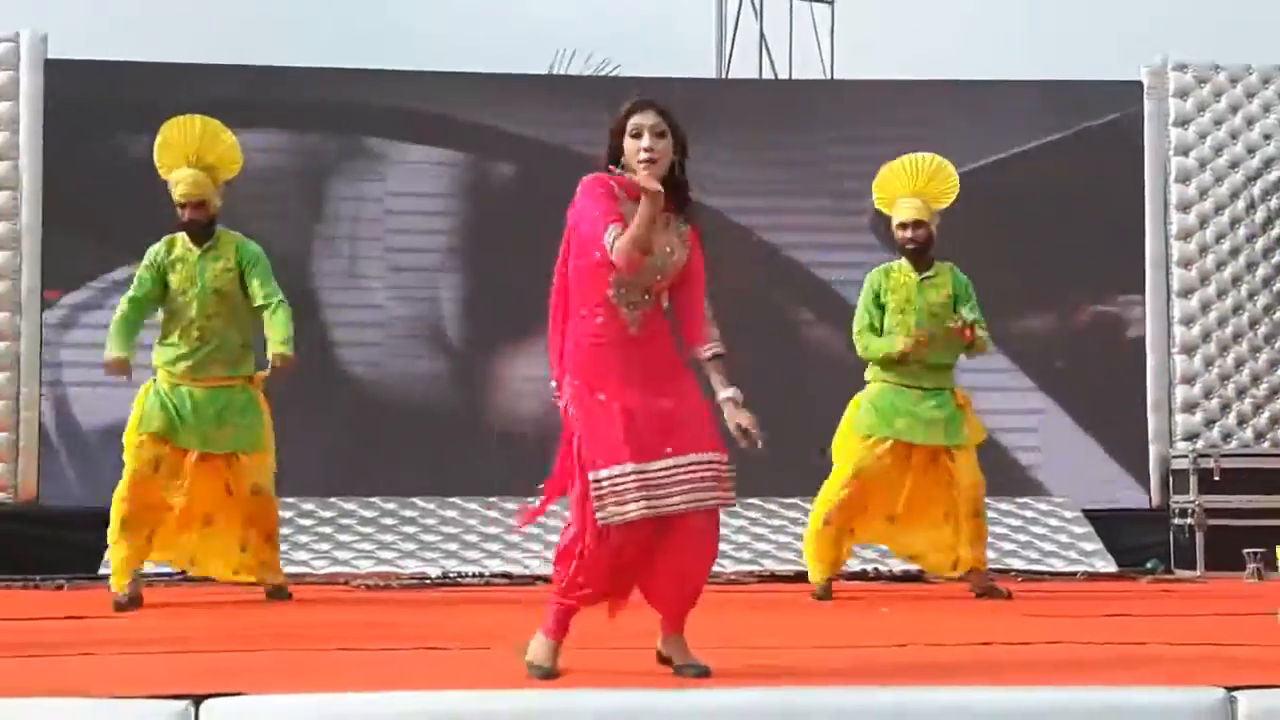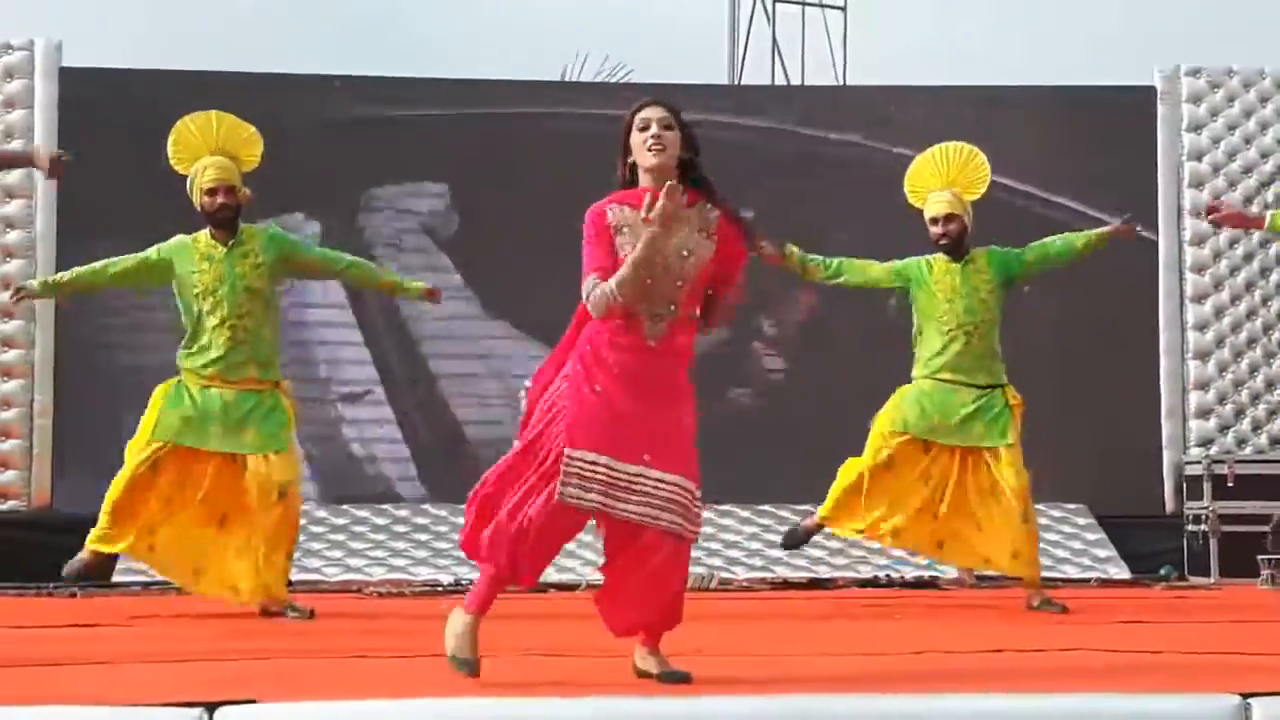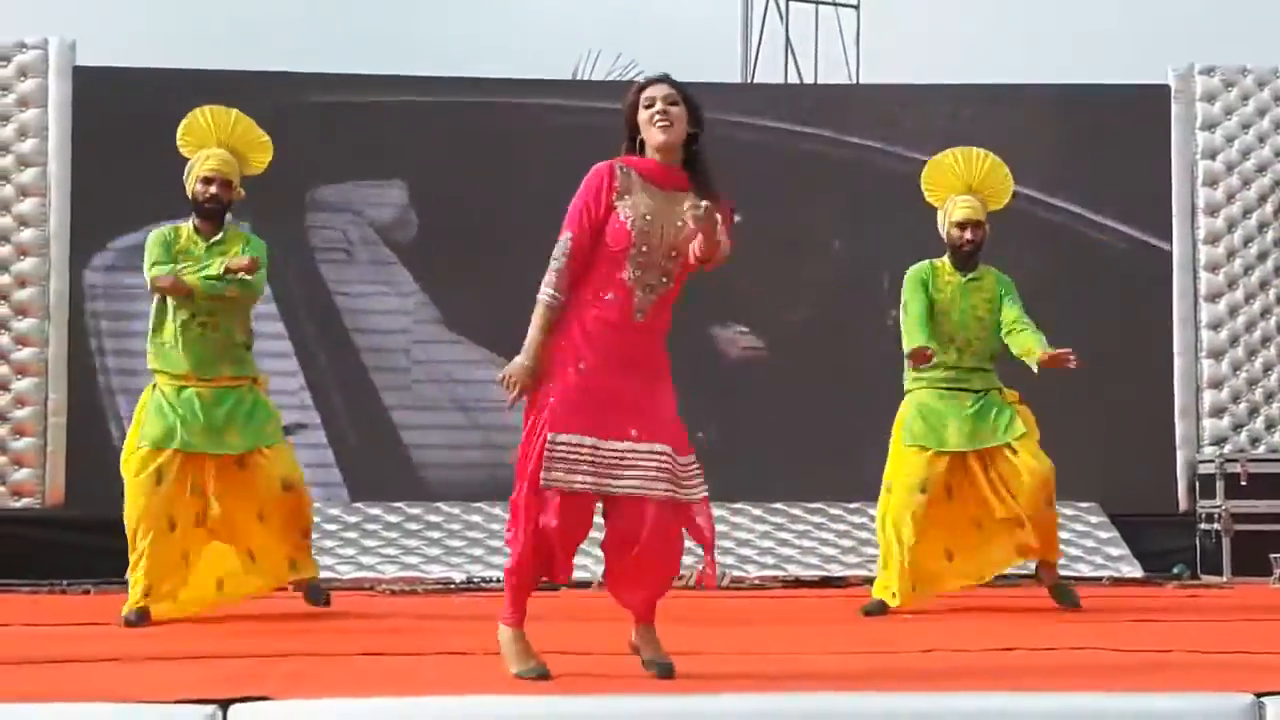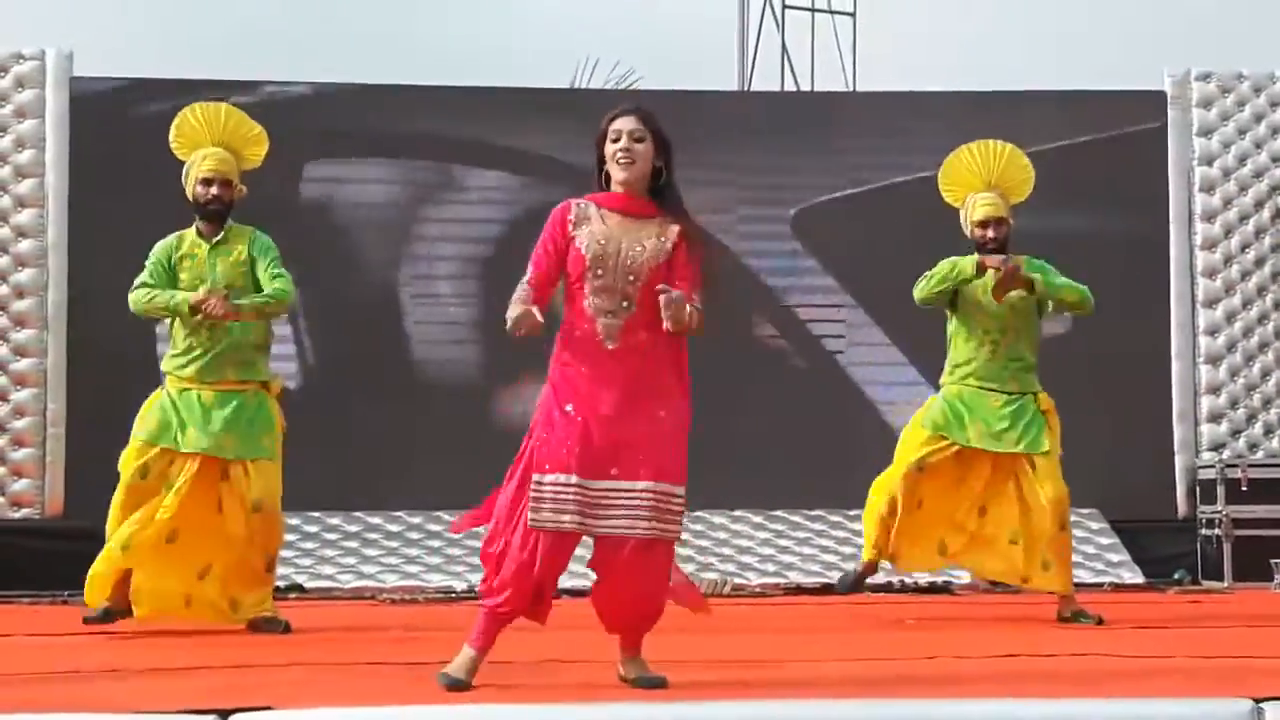
dt=0.4s
person 1, frame 1
left shoulder: (684, 232)
right shoulder: (596, 189)
left elbow: (695, 322)
right elbow: (618, 255)
left wrist: (727, 396)
right wrist: (650, 207)
left hip: (664, 379)
right hip: (599, 377)
left knee: (690, 516)
right knee: (616, 514)
left ankle: (672, 637)
right ankle: (549, 633)
person 1, frame 2
left shoulder: (718, 222)
right shoulder: (605, 215)
left elbow: (718, 302)
right elbow: (600, 305)
right wrist: (654, 235)
left hip: (666, 389)
right hip: (597, 375)
left knee: (658, 526)
right knee: (545, 499)
left ankle: (648, 648)
right ankle: (471, 614)
person 1, frame 3
left shoulder: (700, 201)
right shoulder: (609, 177)
left elbow: (711, 256)
right elbow: (561, 267)
left wrist: (709, 230)
right wrist: (531, 351)
left hip: (645, 364)
right hip: (580, 355)
left knee: (655, 503)
right knee: (558, 489)
left ankle: (643, 629)
right ankle: (513, 624)
person 1, frame 4
left shoulder: (675, 230)
right shoulder: (571, 214)
left elbow: (689, 313)
right elbow: (532, 287)
left wrist: (681, 310)
right wrist: (519, 310)
left hip: (649, 397)
right hip: (577, 388)
left knee: (642, 528)
right knee: (544, 523)
left ankle: (630, 654)
right ankle: (476, 645)
person 2, frame 1
left shoulder: (244, 251)
right shoulder: (163, 253)
left elbow: (274, 303)
right elbow: (132, 305)
left wrist: (280, 346)
right wrist: (117, 347)
left hip: (233, 396)
right hip: (170, 393)
left knee: (254, 490)
right knee: (140, 481)
left ankle: (269, 575)
right ankle: (126, 578)
person 2, frame 2
left shoulder: (272, 244)
right shoulder: (178, 252)
left elbow: (337, 264)
right elbow: (115, 270)
left wrist: (403, 285)
right wrist: (48, 285)
left hip: (259, 400)
right hip: (195, 394)
left knee: (276, 495)
right knee: (143, 475)
left ankle: (271, 594)
right ankle: (101, 547)
person 2, frame 3
left shoulder: (249, 247)
right shoulder: (163, 239)
left elbow: (245, 291)
right elbow: (159, 281)
left wrist: (189, 282)
right wrist: (223, 269)
left hip: (238, 396)
right hip: (173, 397)
left knee: (284, 486)
right knee: (152, 499)
left ankle: (300, 571)
right ankle: (144, 597)
person 2, frame 4
left shoulder: (257, 243)
right shoulder: (170, 248)
left elbow: (283, 294)
right elbow: (140, 298)
left wrist: (237, 307)
right wrist: (191, 301)
left hip: (244, 402)
right hip: (180, 398)
left knee: (254, 510)
right knee: (139, 492)
left ankle: (256, 607)
right ankle: (118, 593)
person 3, frame 1
left shoulder: (954, 280)
right shoulder: (880, 278)
left elbow: (980, 344)
right elbow: (863, 341)
left wrist: (970, 335)
right wrist: (903, 346)
left hip: (939, 402)
right hip: (886, 397)
left knee: (966, 487)
right knee: (850, 479)
left ankle: (977, 575)
right ankle: (824, 573)
person 3, frame 2
left shoulder: (995, 262)
right shoulder: (915, 270)
left elbow: (1048, 253)
right elbow: (851, 271)
left wrist: (1104, 234)
right wrist: (792, 257)
left hip: (987, 401)
right hip: (930, 395)
left knee: (1009, 491)
right knee: (876, 463)
left ankle: (1034, 589)
right ankle: (819, 521)
person 3, frame 3
left shoulder: (999, 284)
right shoulder: (920, 276)
left elbow: (1019, 329)
right elbow: (912, 320)
left wrist: (1043, 355)
right wrist: (917, 348)
left hip: (986, 404)
right hip: (929, 406)
left knee: (1035, 479)
right knee: (909, 499)
left ankle: (1049, 573)
right ankle: (888, 591)
person 3, frame 4
left shoulder: (1034, 273)
right shoulder: (955, 270)
left elbow: (1084, 300)
right elbow: (922, 293)
left wrist: (1027, 281)
right wrist: (980, 263)
left hip: (1021, 408)
right hip: (960, 401)
left knee: (1049, 501)
right knee: (904, 476)
left ankle: (1067, 602)
right ankle: (871, 558)
